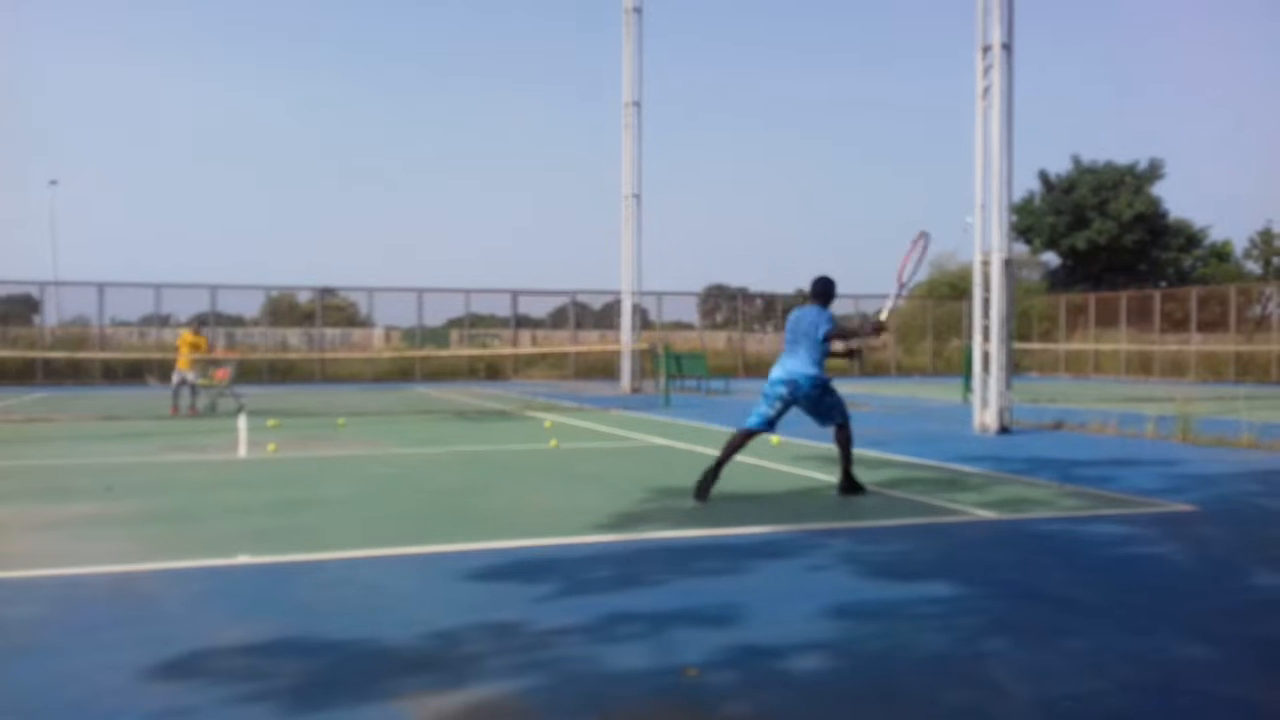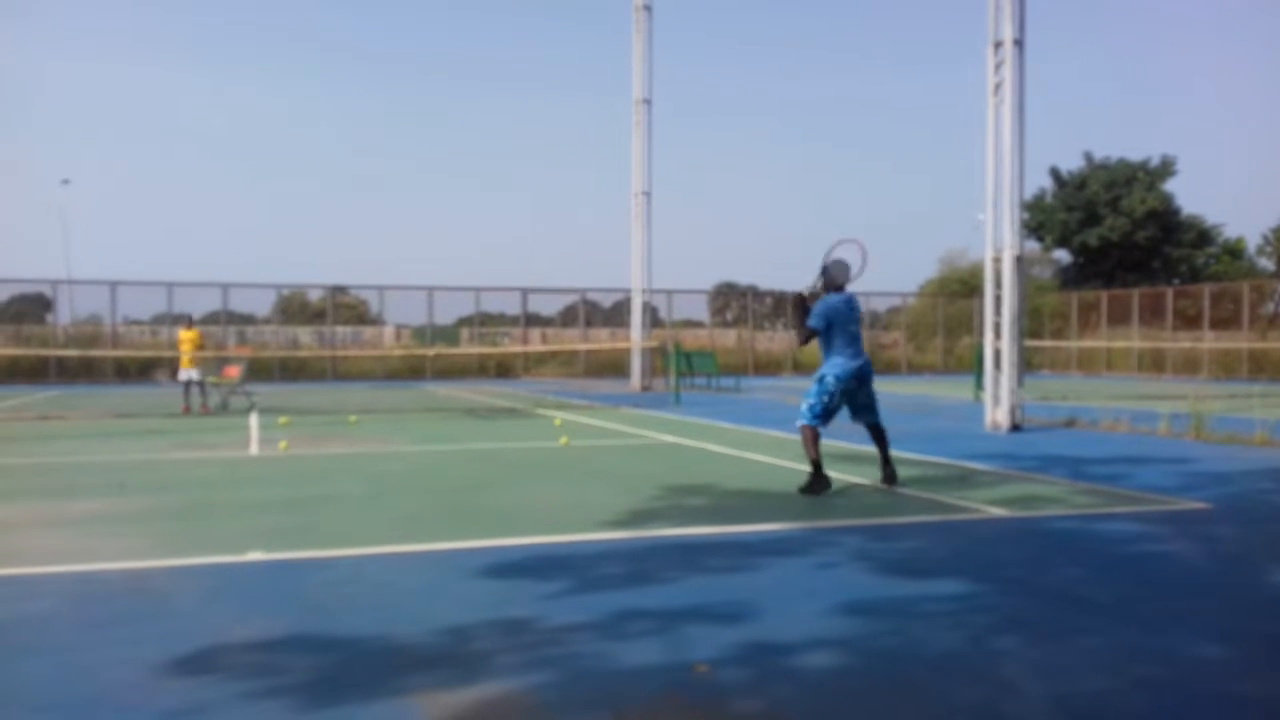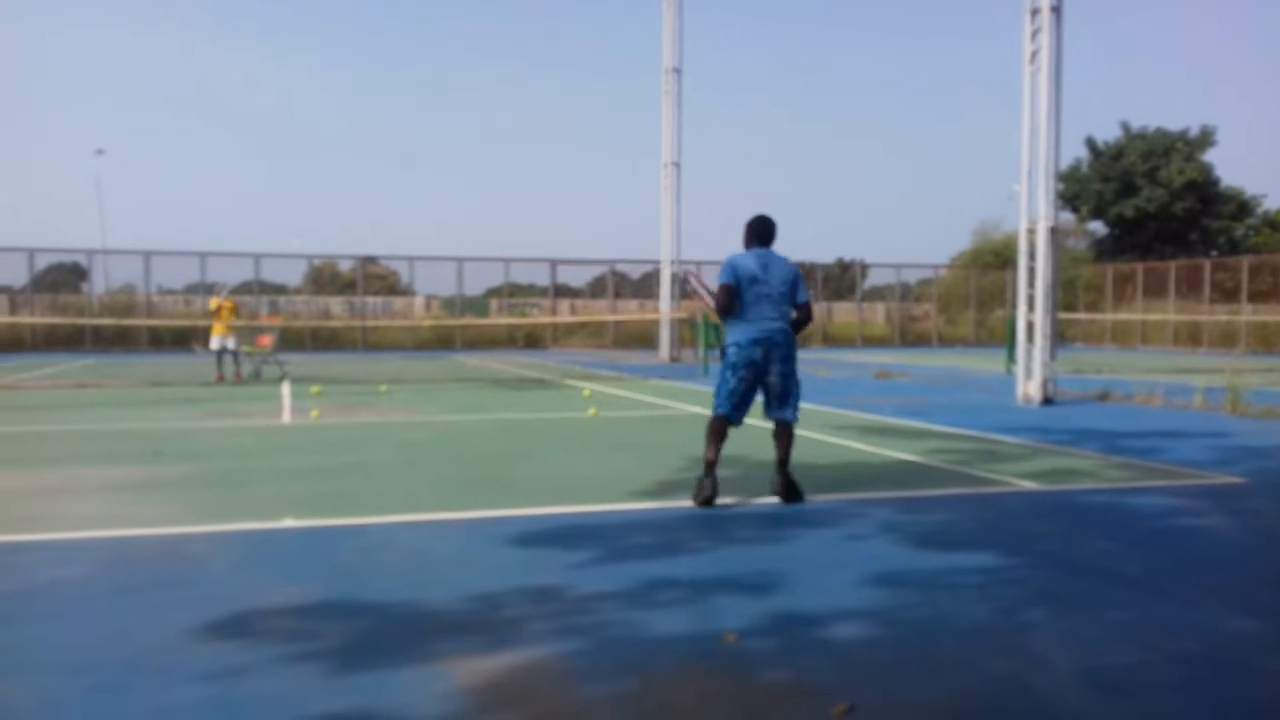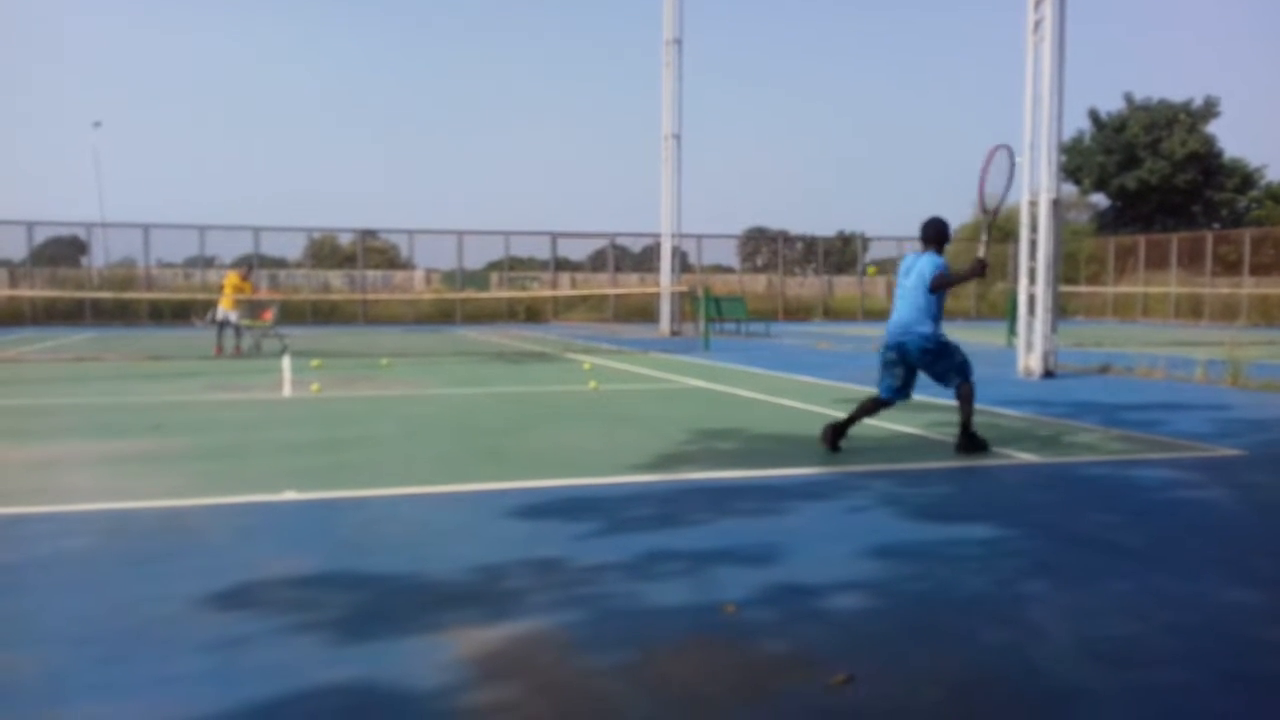
dt=1s
person 1, frame 1
left shoulder: (794, 315)
right shoulder: (823, 316)
right elbow: (832, 334)
left wrist: (840, 353)
right wrist: (864, 332)
left hip: (779, 379)
right hip: (810, 381)
left knee: (749, 429)
right knee: (841, 423)
left ankle: (713, 472)
right ankle: (847, 479)
person 1, frame 2
left shoulder: (824, 304)
right shoulder: (851, 301)
left elbow: (804, 339)
left wrist: (800, 313)
right wrist: (808, 310)
left hip: (835, 374)
right hip: (861, 370)
left knee: (807, 422)
right knee: (870, 420)
left ankle: (818, 475)
right ankle: (888, 469)
person 1, frame 3
left shoulder: (734, 263)
right shoulder: (790, 269)
left elbow: (724, 303)
right elbow: (805, 315)
left wrist: (726, 317)
left hip: (742, 345)
right hip: (779, 345)
left knee: (722, 414)
right knee: (783, 417)
left ankle: (709, 475)
right ankle: (783, 473)
person 1, frame 4
left shoulder: (908, 262)
right shoulder: (935, 263)
right elbow: (936, 284)
right wrist: (970, 273)
left hip: (895, 342)
right hip: (926, 342)
left knee: (889, 396)
right knee: (962, 376)
left ankle: (839, 427)
right ankle: (966, 437)
